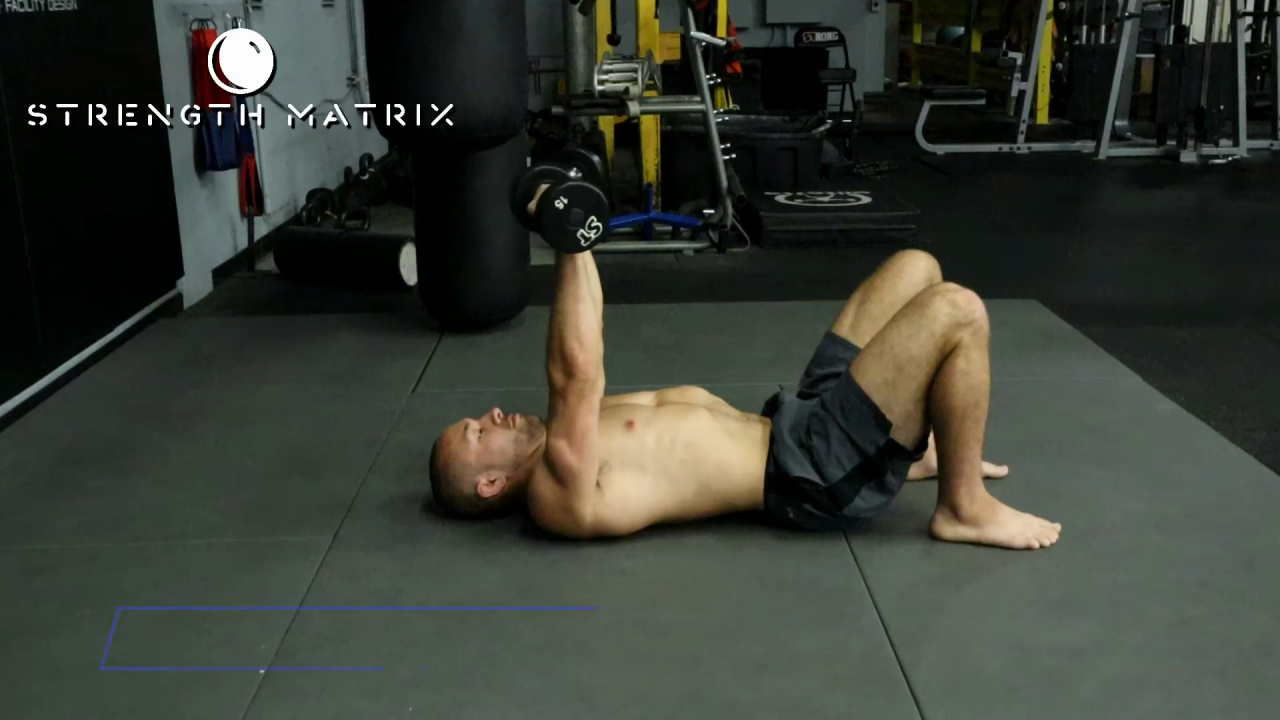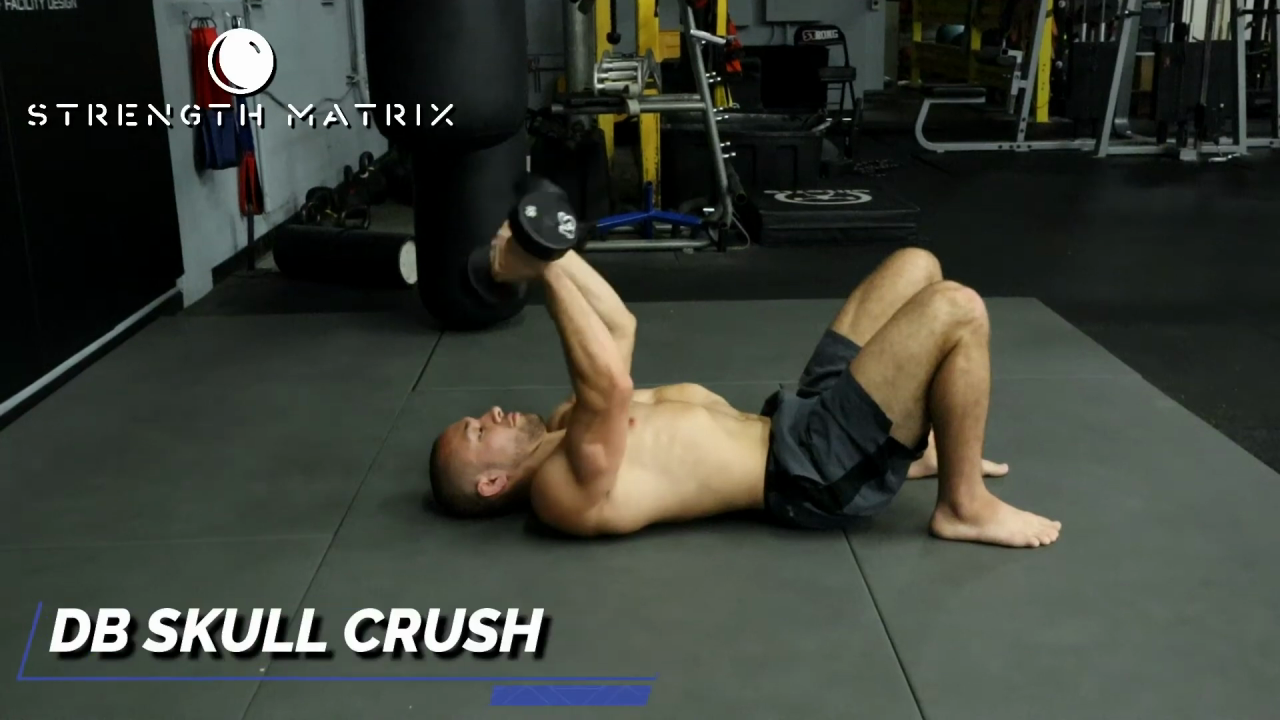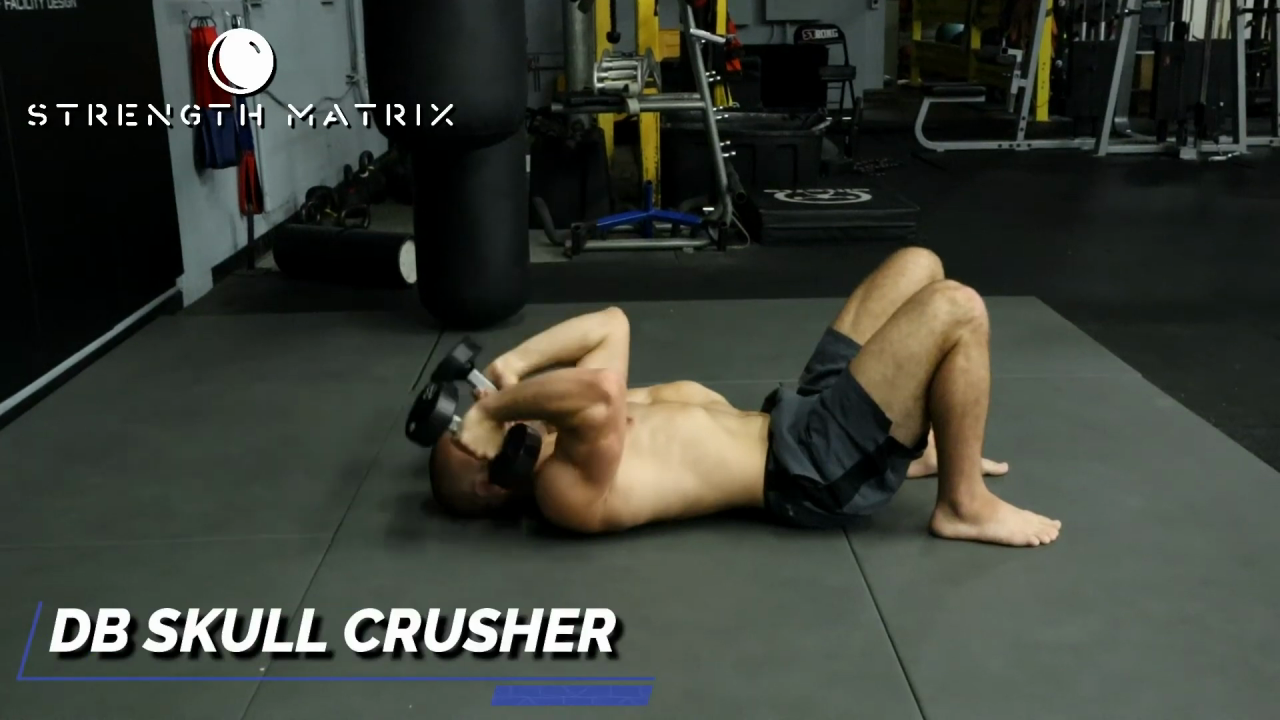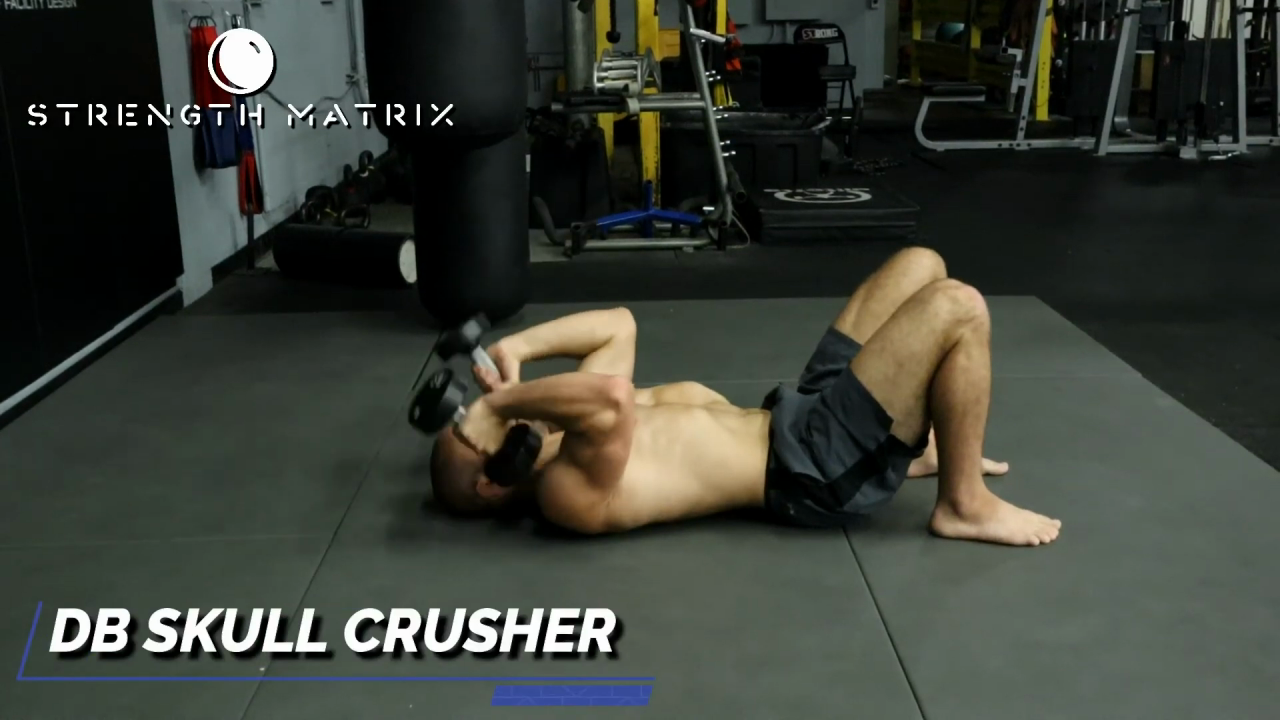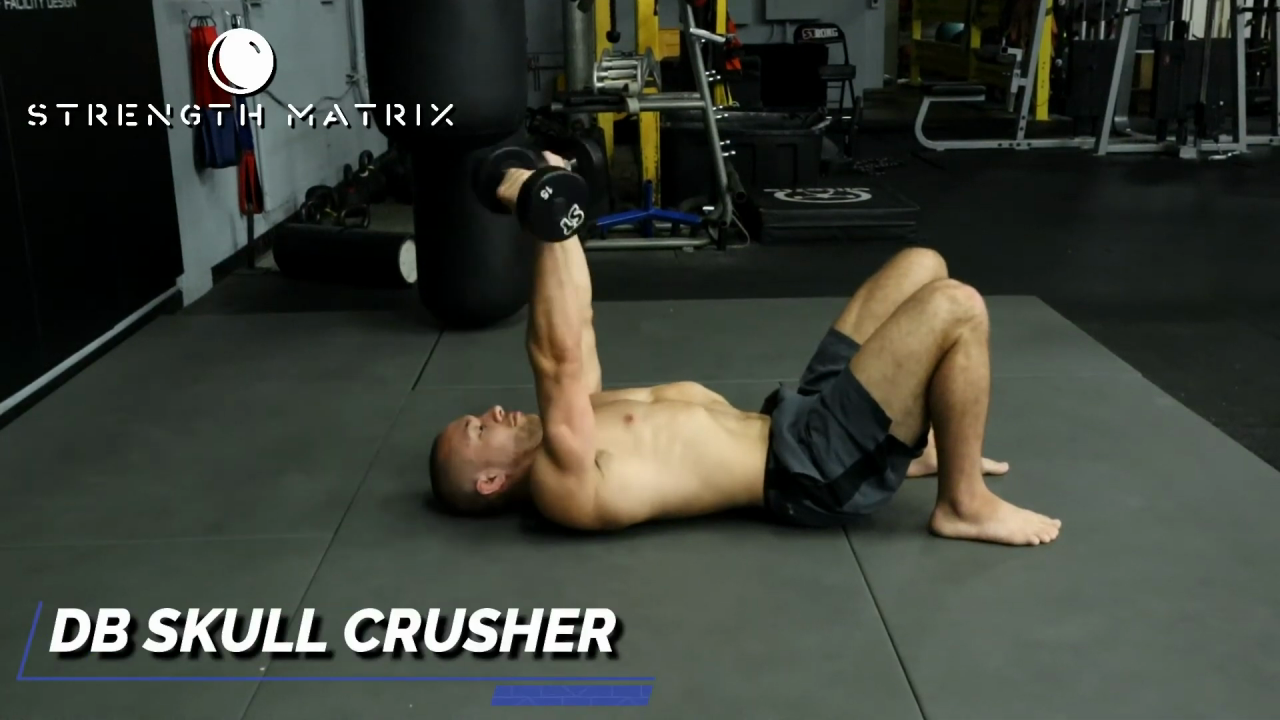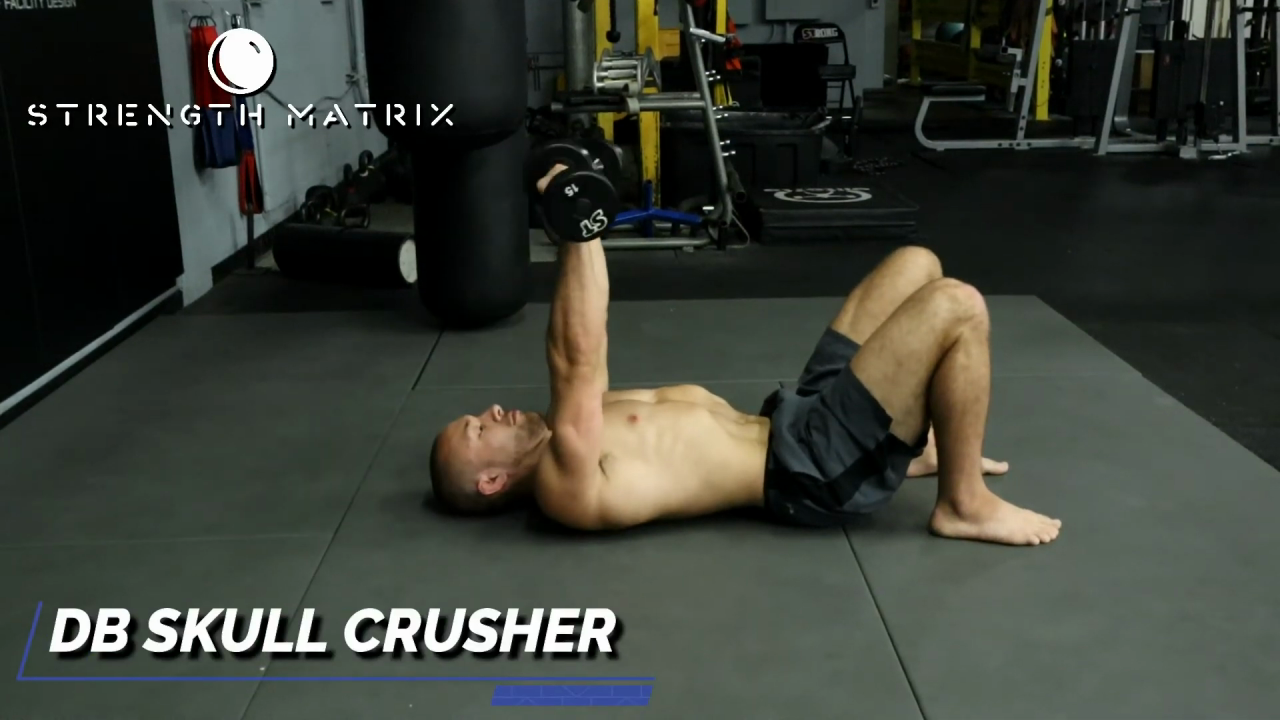
dt=0.7s
person 1, frame 1
left shoulder: (563, 442)
right shoulder: (558, 496)
left elbow: (579, 355)
right elbow: (576, 377)
right wrist: (571, 246)
left hip: (793, 427)
right hip: (816, 474)
left knee: (915, 269)
right knee: (956, 310)
left ankle: (921, 453)
right ankle: (965, 508)
person 1, frame 2
left shoulder: (562, 433)
right shoulder: (564, 492)
left elbow: (619, 331)
right elbow: (611, 385)
left wrist: (550, 255)
right wrist: (546, 270)
left hip: (796, 420)
right hip: (816, 469)
left knee: (916, 266)
right knee: (957, 308)
left ankle: (919, 449)
right ankle: (965, 507)
person 1, frame 3
left shoulder: (564, 440)
right shoulder: (568, 491)
left elbow: (612, 325)
right elbow: (599, 388)
left wrist: (512, 363)
right wrist: (496, 408)
left hip: (797, 419)
right hip: (818, 468)
left knee: (917, 264)
right knee: (956, 308)
left ankle: (920, 447)
right ankle: (965, 506)
person 1, frame 4
left shoulder: (566, 436)
right shoulder: (570, 493)
left elbow: (620, 326)
right elbow: (612, 394)
left wrist: (516, 346)
right wrist: (503, 399)
left hip: (798, 414)
right hip: (818, 467)
left knee: (921, 264)
right knee: (958, 307)
left ankle: (919, 446)
right ankle: (965, 504)
person 1, frame 5
left shoulder: (571, 430)
right shoulder: (564, 488)
right elbow: (557, 357)
left hip: (804, 412)
right hip: (815, 468)
left knee: (925, 270)
right knee: (960, 311)
left ankle: (918, 446)
right ankle: (964, 504)
person 1, frame 6
left shoulder: (559, 434)
right shoulder: (567, 488)
right elbow: (577, 359)
left hip: (793, 416)
right hip: (817, 466)
left knee: (917, 263)
right knee: (958, 305)
left ankle: (917, 446)
right ankle: (963, 503)
